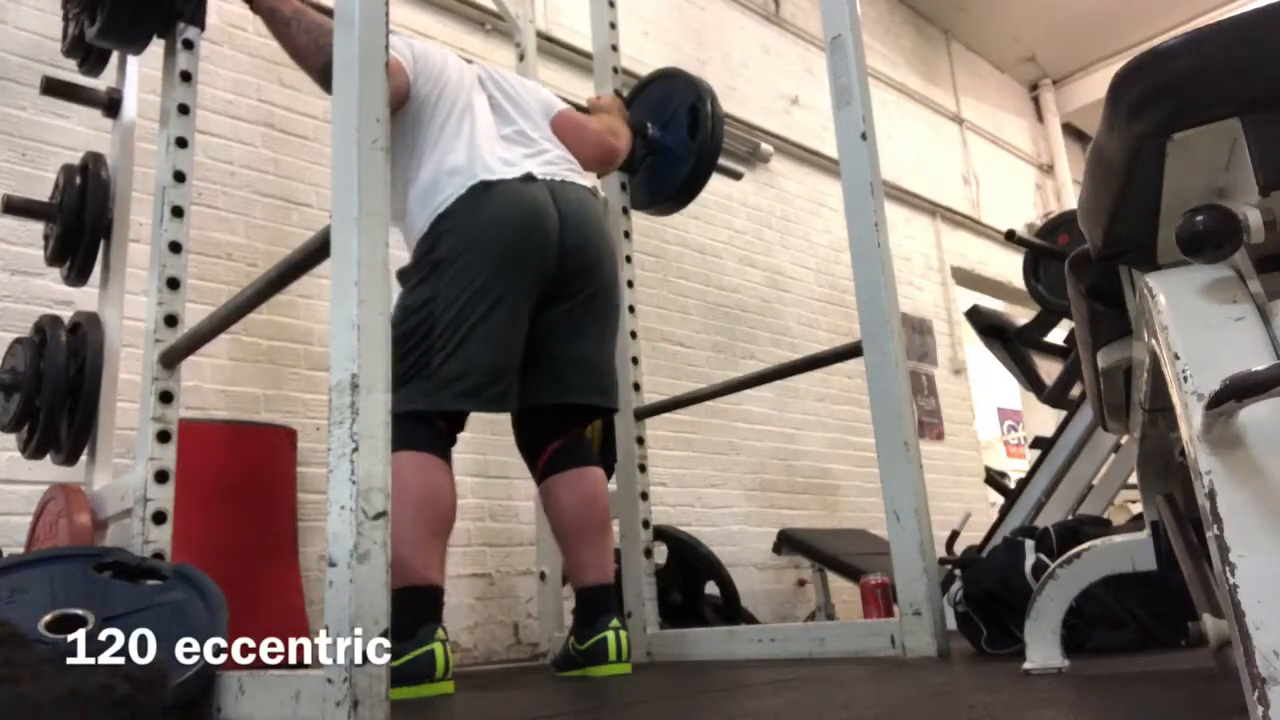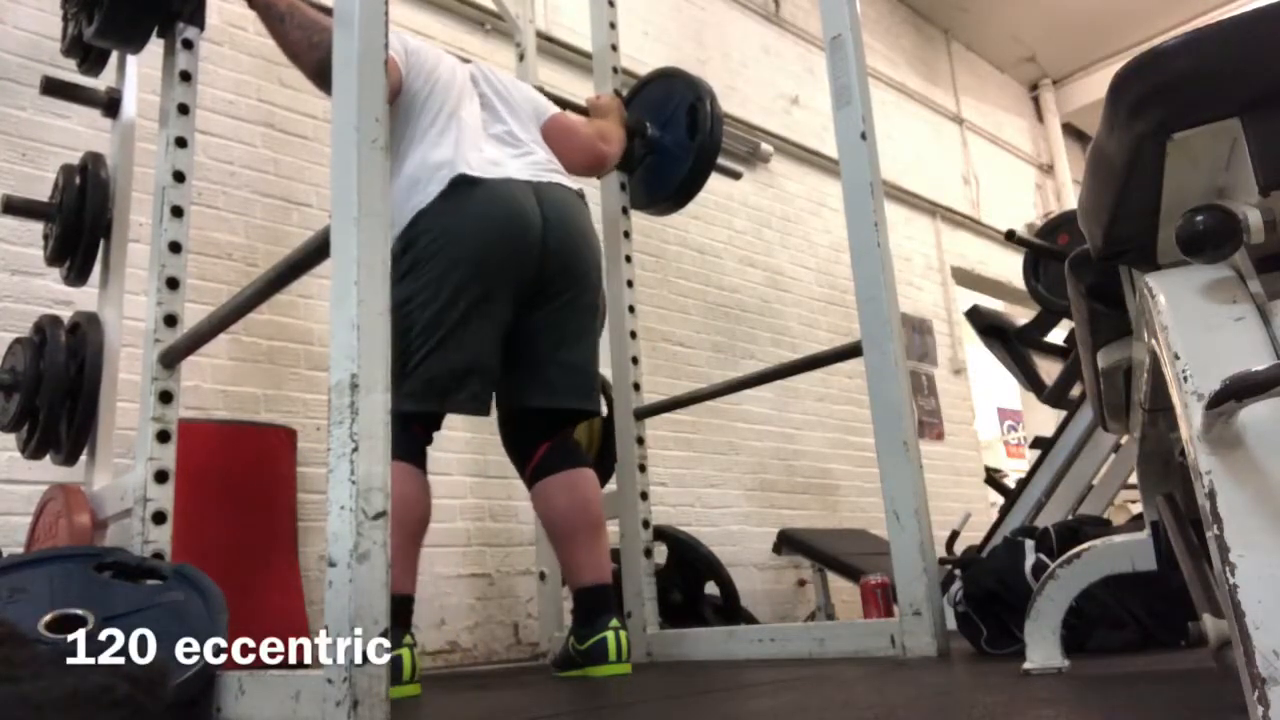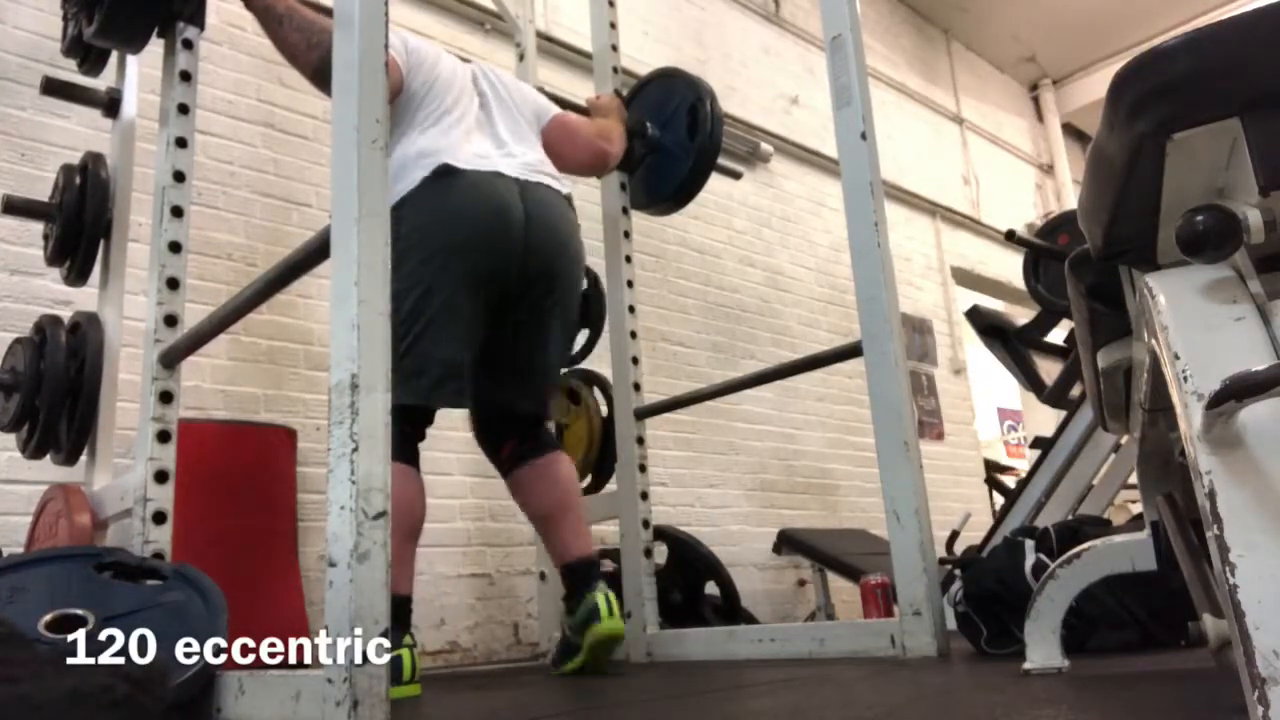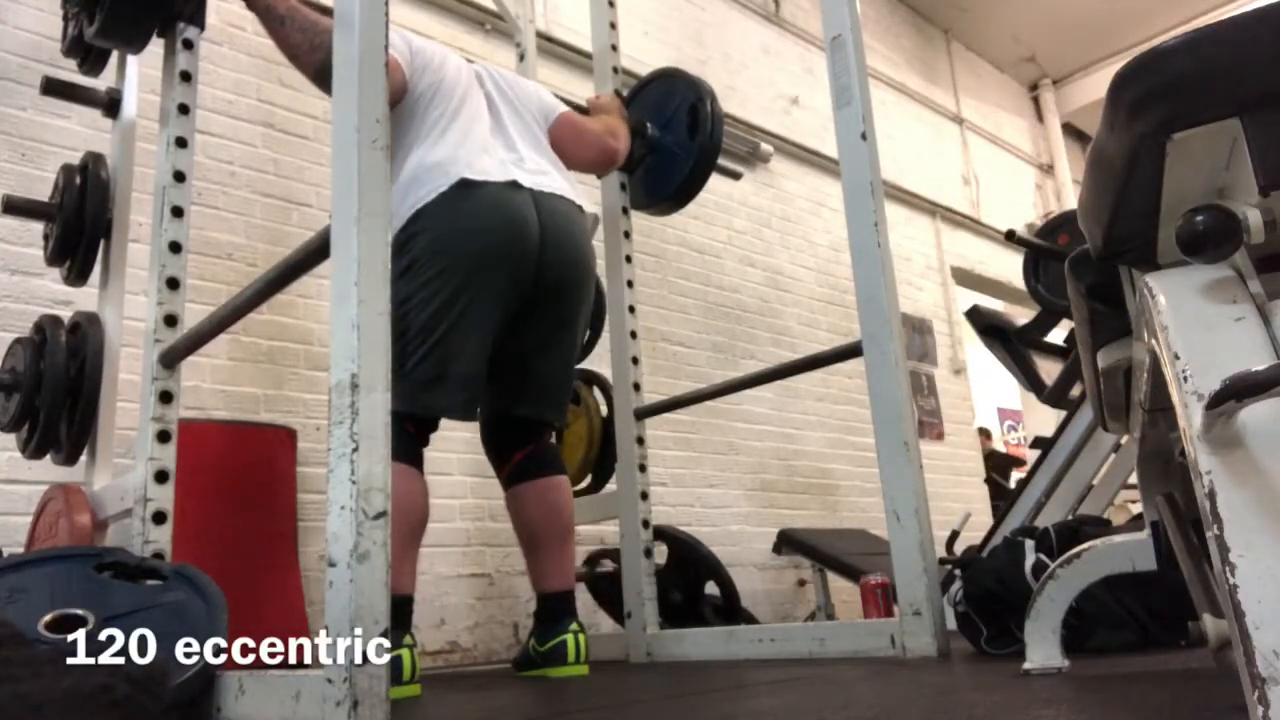
dt=0.5s
person 1, frame 1
right shoulder: (506, 78)
right elbow: (603, 147)
right wrist: (615, 116)
left hip: (485, 218)
right hip: (579, 221)
left knee: (414, 419)
right knee: (555, 432)
left ankle: (414, 638)
right ankle: (600, 626)
person 1, frame 2
right shoulder: (500, 81)
right elbow: (595, 152)
right wrist: (611, 117)
left hip: (466, 217)
right hip: (564, 222)
left knee: (397, 423)
right knee: (544, 434)
left ankle: (388, 641)
right ankle: (599, 625)
person 1, frame 3
right shoulder: (502, 83)
right elbow: (596, 150)
right wrist: (612, 115)
left hip: (451, 210)
right hip: (549, 223)
left knee: (389, 420)
right knee: (515, 426)
left ankle: (388, 640)
right ankle: (588, 594)
person 1, frame 4
right shoulder: (510, 83)
right elbow: (604, 149)
right wrist: (613, 113)
left hip: (464, 221)
right hip: (562, 233)
left knee: (392, 424)
right knee: (521, 436)
left ankle: (388, 641)
right ankle: (559, 628)
